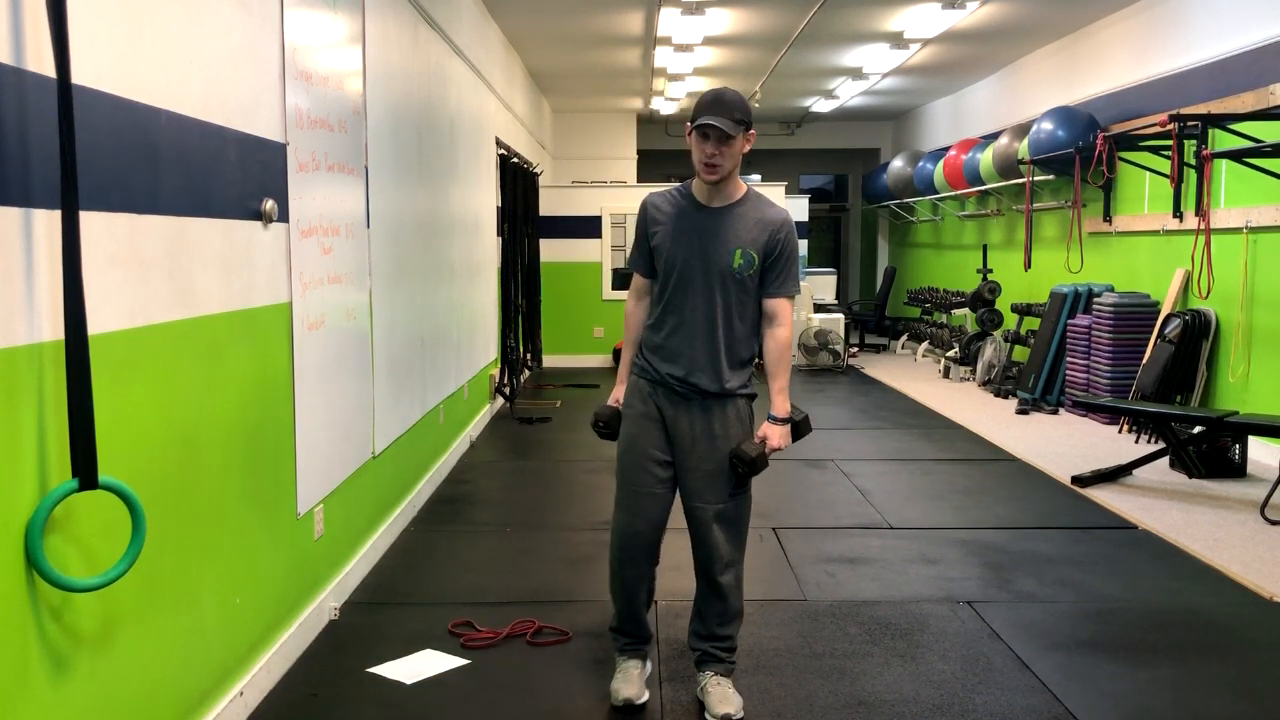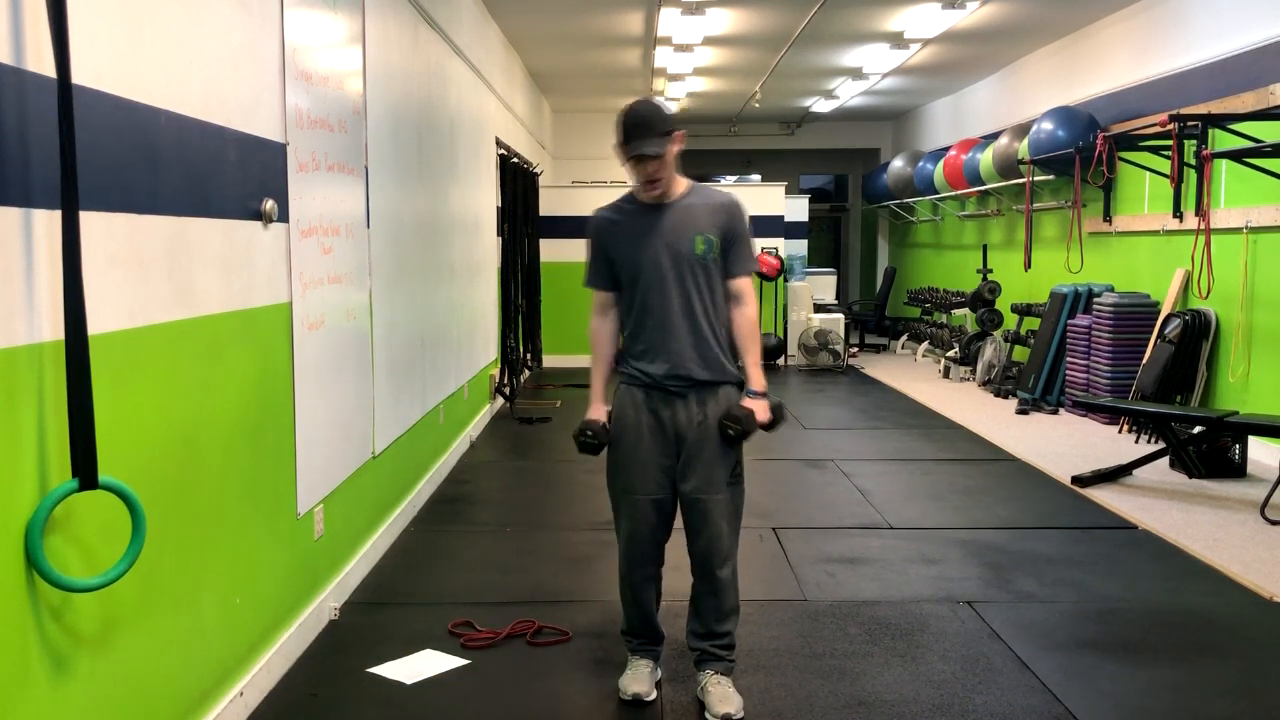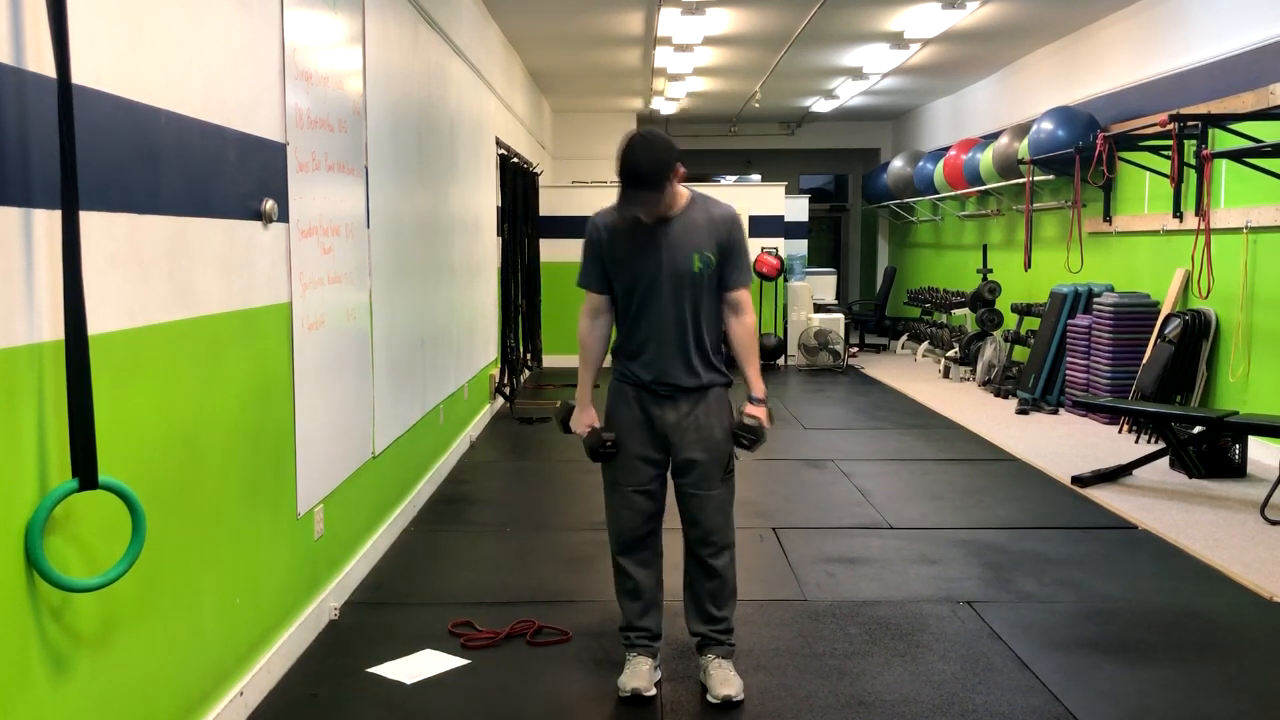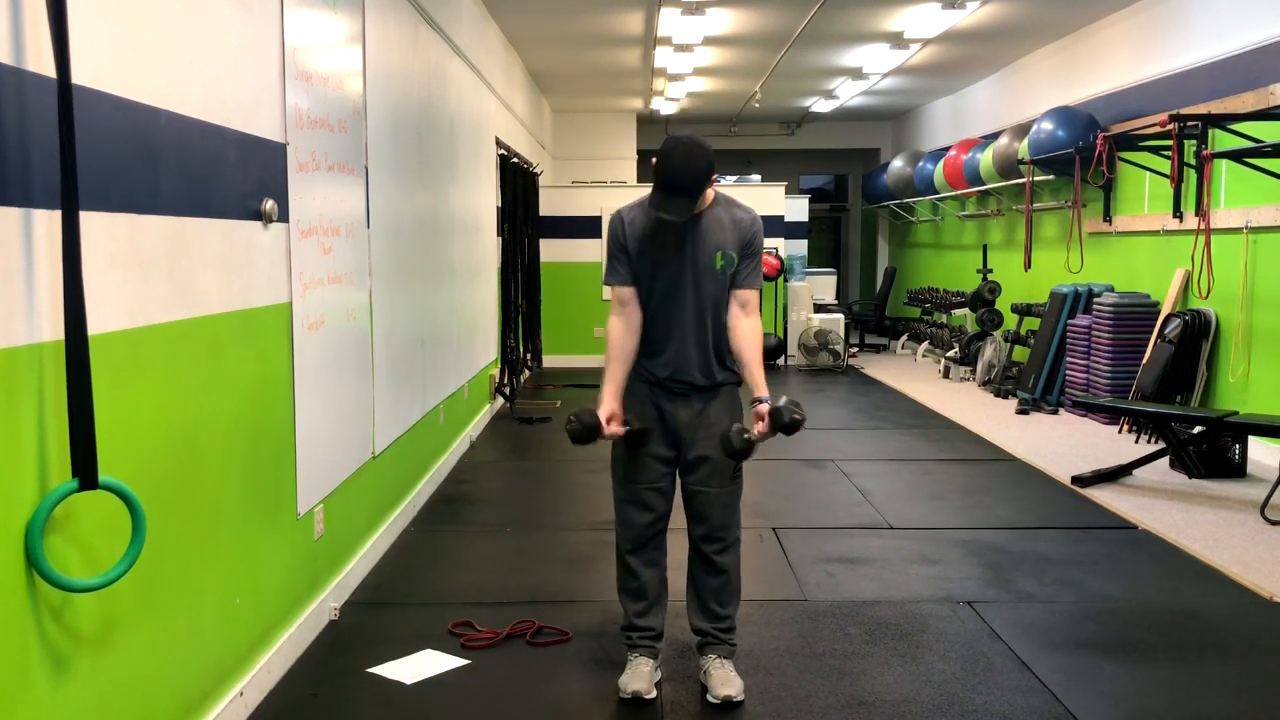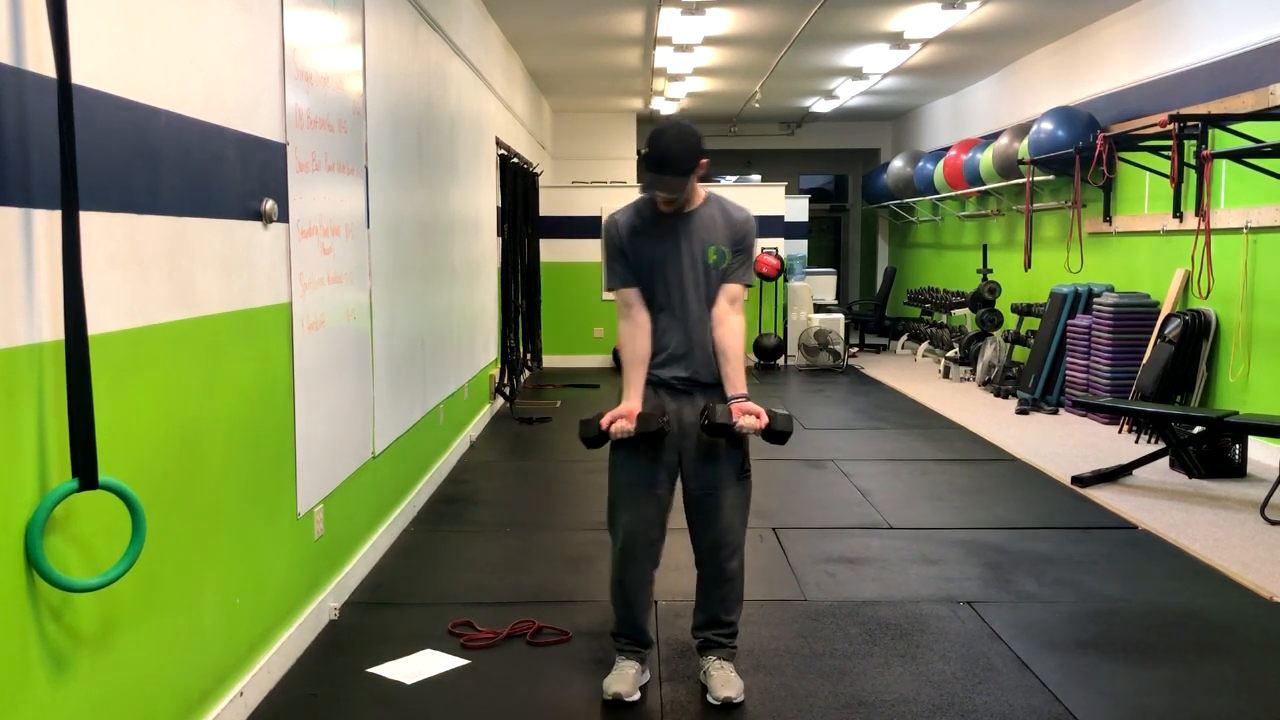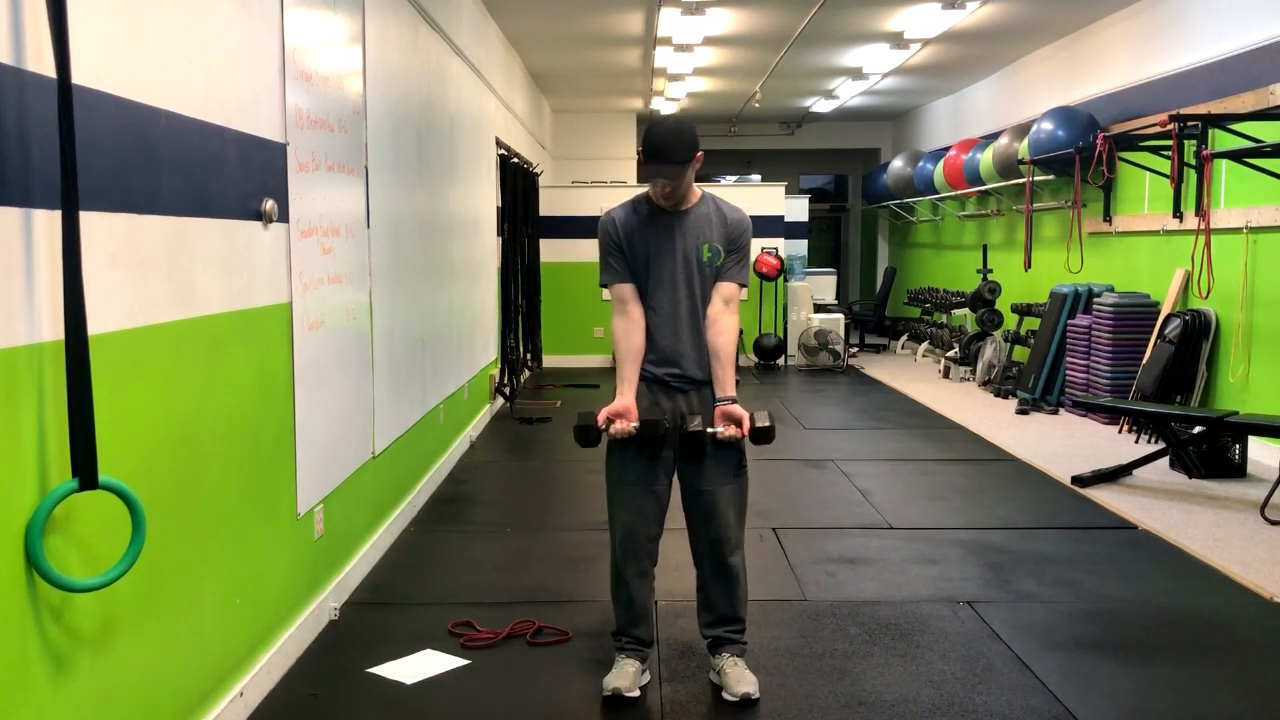
dt=0.5s
person 1, frame 1
left shoulder: (772, 226)
right shoulder: (657, 211)
left elbow: (776, 321)
right elbow: (640, 298)
left wrist: (778, 412)
right wrist: (623, 379)
left hip: (722, 406)
right hip: (651, 396)
left knee: (719, 545)
right knee: (634, 533)
left ankle: (714, 665)
right ankle: (632, 652)
person 1, frame 2
left shoulder: (721, 210)
right shoulder: (608, 223)
left elbow: (741, 301)
right elbow: (605, 314)
left wrist: (755, 389)
right wrist: (597, 398)
left hip: (712, 397)
right hip: (639, 400)
left knee: (714, 541)
right knee: (639, 538)
left ankle: (715, 665)
right ankle: (643, 652)
person 1, frame 3
left shoulder: (720, 222)
right shoulder: (604, 229)
left elbow: (737, 311)
right elbow: (595, 316)
left wrist: (756, 394)
right wrist: (584, 400)
left hip: (702, 398)
right hip: (631, 399)
left knee: (710, 533)
right knee: (633, 531)
left ankle: (716, 649)
right ankle: (642, 648)
person 1, frame 4
left shoulder: (742, 224)
right shoulder: (628, 223)
left elbow: (743, 312)
right elbow: (625, 313)
left wrist: (760, 393)
right wrist: (610, 396)
left hip: (714, 397)
right hip: (645, 395)
left knee: (716, 530)
right knee: (639, 530)
left ankle: (716, 650)
right ankle: (642, 648)
person 1, frame 5
left shoulder: (734, 223)
right shoulder: (623, 227)
left elbow: (728, 313)
right elbow: (633, 316)
left wrist: (738, 396)
right wrist: (632, 398)
left hip: (712, 396)
right hip: (651, 395)
left knee: (722, 536)
right knee: (634, 535)
left ankle: (717, 653)
right ankle: (631, 652)
person 1, frame 6
left shoulder: (730, 223)
right shoulder: (619, 224)
left elbow: (722, 312)
right elbow: (628, 312)
left wrist: (726, 398)
right wrist: (626, 395)
left hip: (706, 395)
right hip: (646, 394)
left knee: (721, 532)
right knee: (633, 532)
left ankle: (727, 649)
right ankle: (632, 650)
